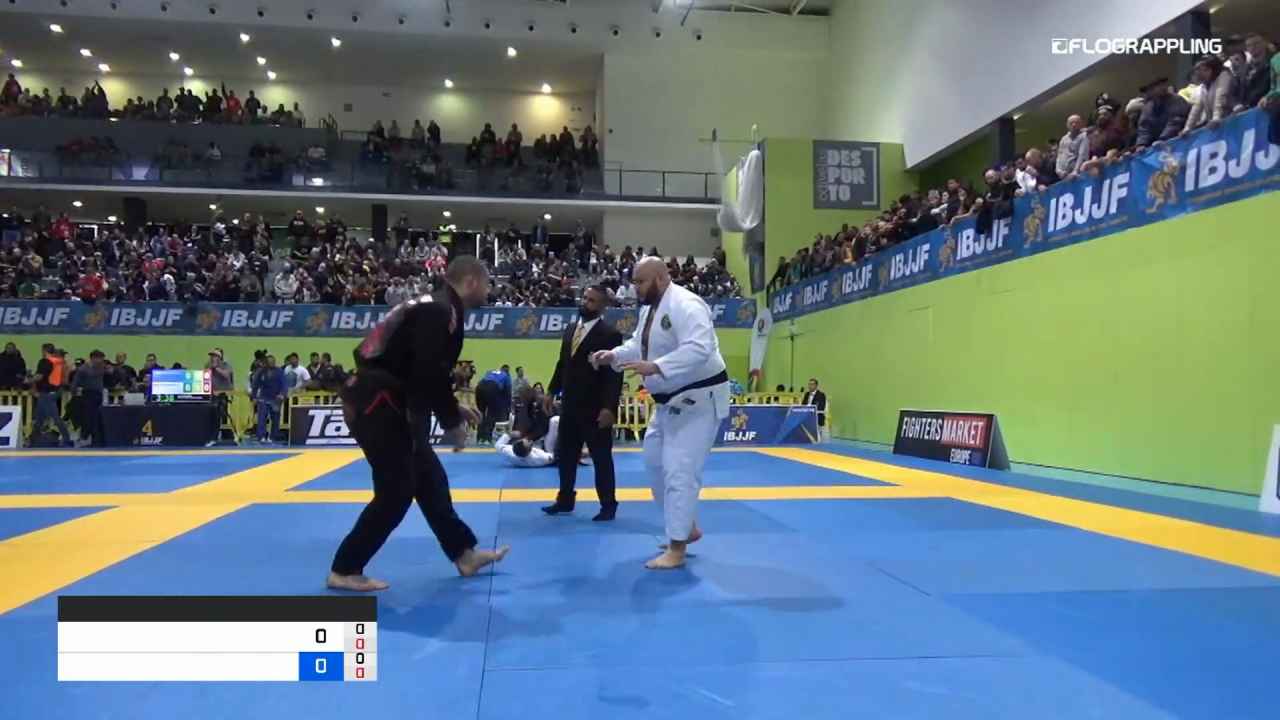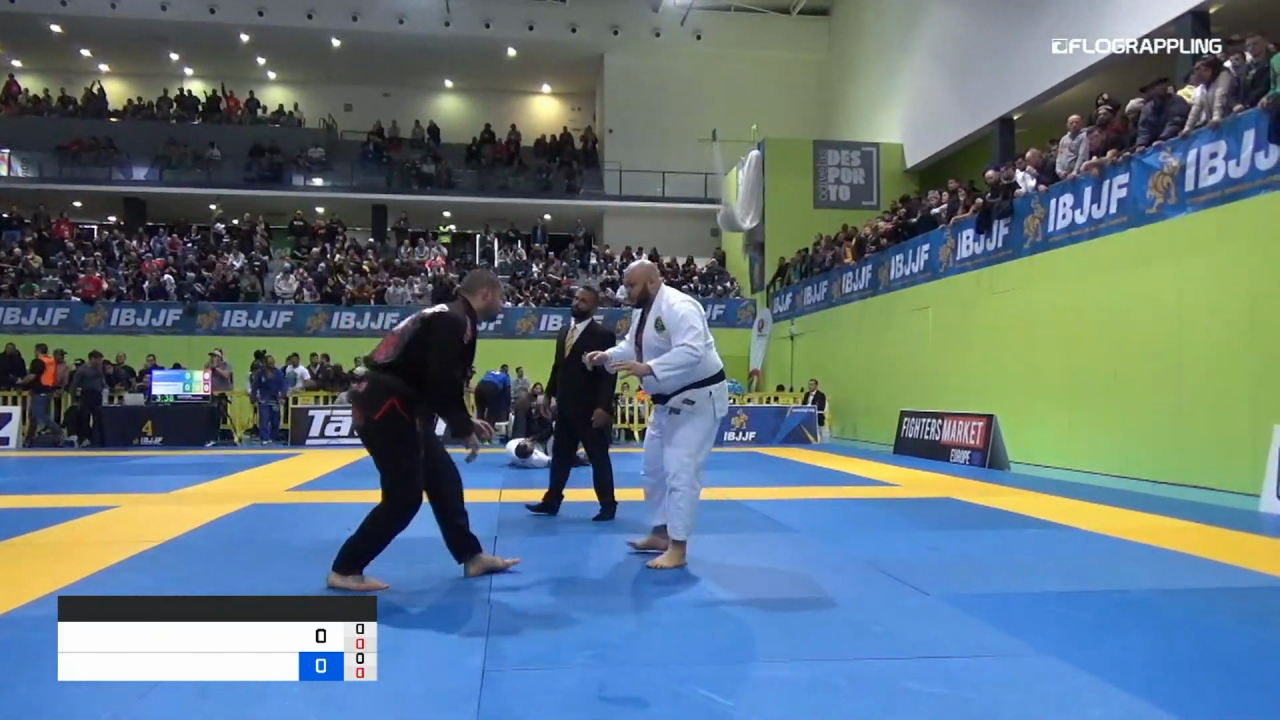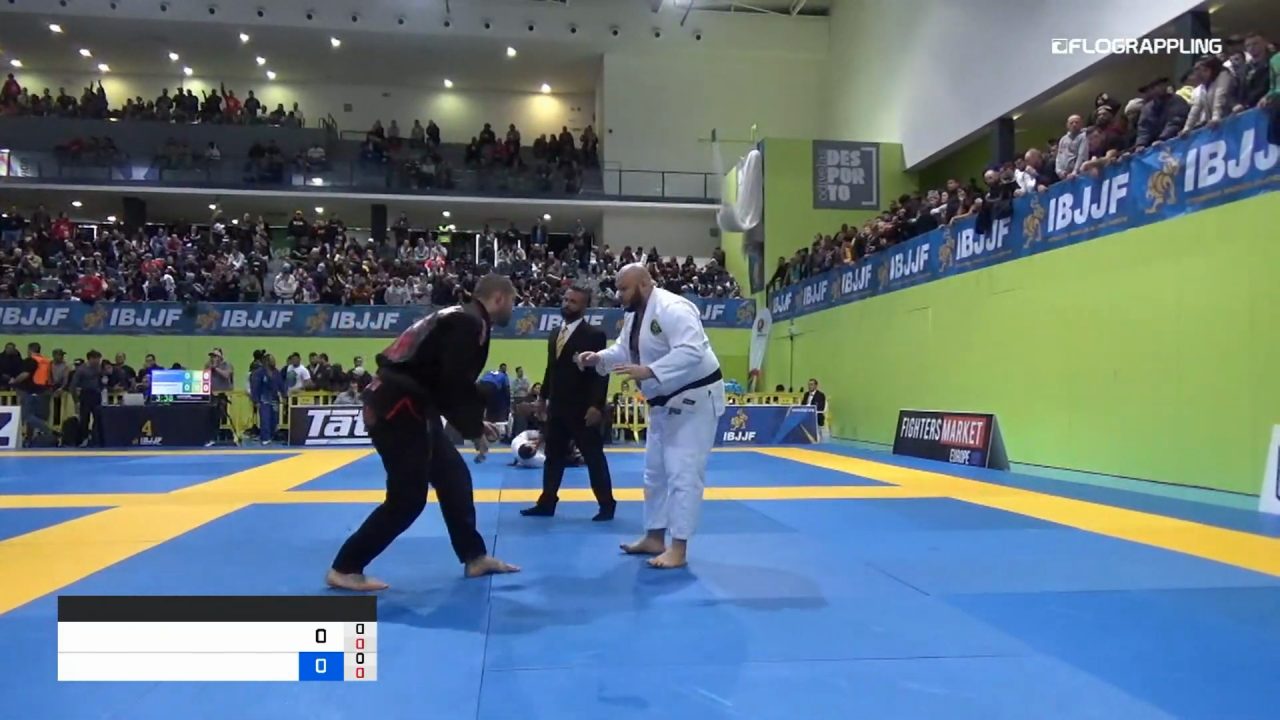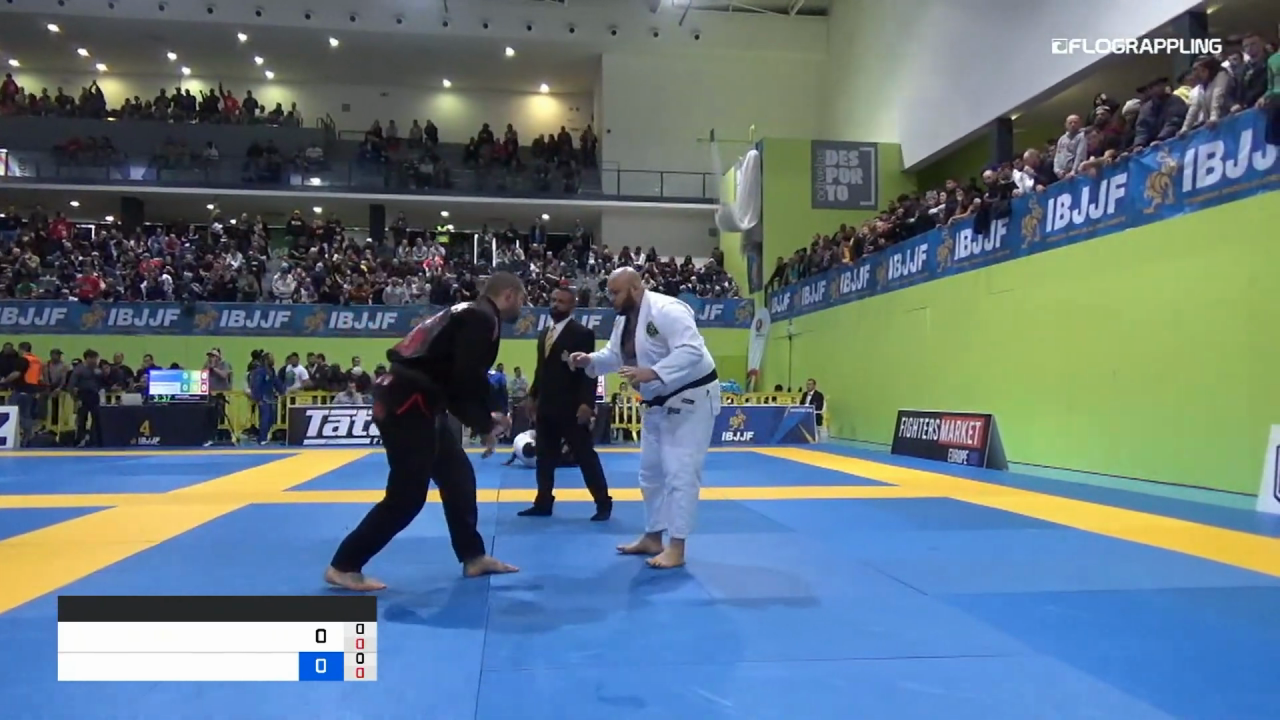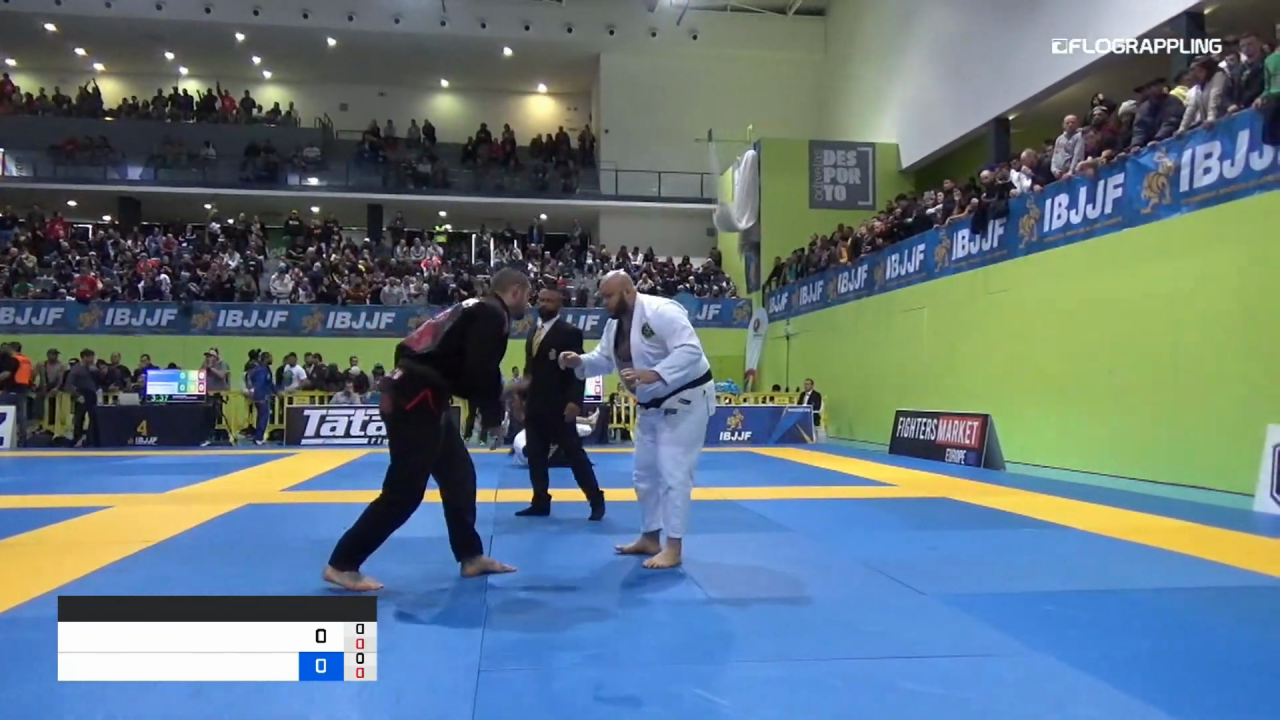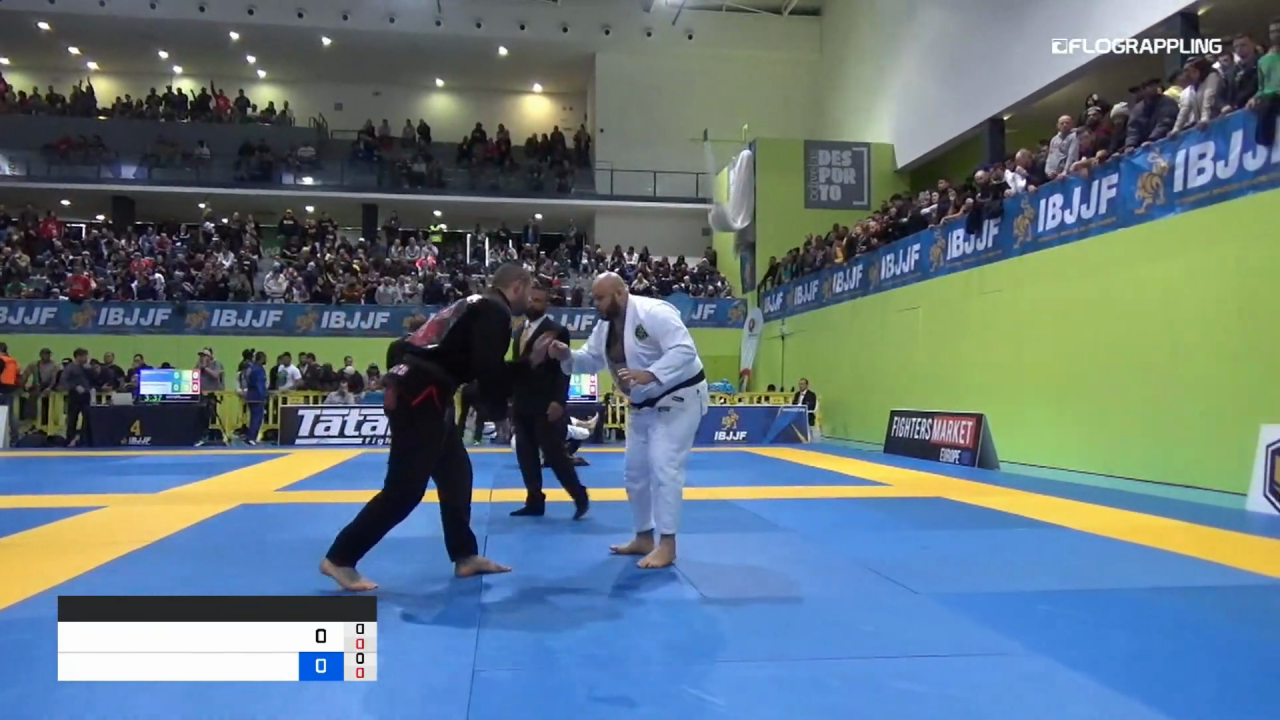
dt=0.1s
person 1, frame 1
left shoulder: (434, 308)
right shoulder: (440, 312)
right elbow: (430, 373)
left wrist: (452, 408)
right wrist: (453, 421)
left hip: (385, 402)
right hip: (378, 405)
left knee: (430, 479)
right knee: (395, 491)
left ankle: (465, 554)
right ankle: (345, 570)
person 1, frame 2
left shoulder: (446, 318)
right shoulder: (454, 323)
right elbow: (443, 384)
left wrist: (466, 422)
right wrist: (464, 429)
left hip: (396, 406)
right hip: (386, 408)
left knee: (444, 480)
right knee: (403, 495)
left ankle: (472, 556)
right ankle: (346, 570)
person 1, frame 3
left shoulder: (457, 319)
right shoulder: (470, 324)
right elbow: (457, 384)
left wrist: (474, 423)
right wrist: (473, 430)
left hip: (406, 406)
right hip: (398, 407)
left knee: (454, 478)
right knee: (408, 496)
left ankle: (475, 556)
right ankle: (346, 568)
person 1, frame 4
left shoulder: (469, 315)
right shoulder: (483, 320)
right elbow: (470, 378)
left wrist: (485, 415)
right wrist: (486, 425)
left hip: (414, 401)
right hip: (408, 403)
left knee: (459, 478)
right knee: (406, 495)
left ankle: (474, 557)
right ankle: (344, 566)
person 1, frame 5
left shoulder: (476, 311)
right shoulder: (493, 315)
right elbow: (480, 372)
left wrist: (492, 404)
right wrist: (494, 415)
left hip: (419, 396)
right hip: (415, 399)
left knee: (459, 476)
right knee: (404, 491)
left ankle: (472, 557)
right ankle: (343, 564)
person 1, frame 6
left shoulder: (478, 307)
right shoulder: (497, 311)
left elbow: (480, 364)
right elbow: (488, 366)
right wrist: (502, 410)
left hip: (421, 393)
right hip: (420, 394)
left knee: (456, 473)
right knee: (406, 487)
left ankle: (466, 556)
right ankle: (339, 561)
person 2, frame 1
left shoulder: (686, 306)
right shoulder: (650, 309)
left elbow: (697, 350)
right elbow: (639, 344)
left wrist: (654, 367)
right wrist: (613, 355)
left hip: (698, 398)
right hip: (673, 399)
left knee: (680, 471)
right knee: (655, 461)
left ankle: (676, 548)
right ankle: (685, 527)
person 2, frame 2
left shoulder: (678, 307)
right shoulder: (643, 311)
left elbow: (690, 352)
right elbow: (632, 347)
left wrist: (647, 369)
right wrist: (606, 357)
left hip: (696, 398)
right hip: (669, 400)
left knee: (681, 471)
right knee: (654, 467)
left ankle: (678, 548)
right ankle: (660, 534)
person 2, frame 3
left shoulder: (673, 309)
right shoulder: (635, 315)
left elbow: (690, 353)
right elbow: (624, 349)
left wrist: (648, 371)
right wrist: (598, 358)
left hip: (695, 398)
right hip: (666, 402)
left knee: (683, 471)
right knee: (656, 470)
left ankle: (678, 547)
right ankle: (655, 537)
person 2, frame 4
left shoulder: (666, 310)
right shoulder: (624, 320)
left elbow: (692, 351)
right elbow: (613, 356)
left wrist: (654, 372)
right wrist: (589, 361)
left hip: (690, 397)
right hip: (658, 404)
left knee: (680, 472)
right knee: (651, 471)
left ankle: (676, 547)
right ankle: (653, 537)
person 2, frame 5
left shoulder: (661, 312)
right shoulder: (616, 324)
left elbow: (690, 350)
right elbow: (604, 359)
left wrist: (655, 374)
right wrist: (579, 361)
left hip: (685, 398)
right hip: (653, 405)
left knee: (674, 471)
right knee: (645, 471)
left ankle: (673, 547)
right ankle: (650, 537)
person 2, frame 6
left shoulder: (654, 313)
right shoulder: (605, 325)
left elbow: (684, 350)
right elbow: (590, 361)
left wrist: (650, 374)
right wrist: (565, 355)
left hip: (678, 397)
right hip: (645, 405)
left knee: (664, 467)
right knee: (635, 470)
left ankle: (666, 546)
right ankle: (643, 536)
person 3, frame 1
left shoulder: (609, 335)
right shoulder: (571, 330)
left elbow: (614, 374)
left wrist: (609, 407)
right wrist: (552, 391)
left hip: (594, 408)
right hip: (570, 405)
left knee: (601, 456)
right knee: (564, 453)
left ankle: (608, 504)
right ankle: (565, 500)
person 3, frame 2
left shoulder: (602, 335)
right shoulder: (565, 332)
left elbow: (608, 374)
left wrist: (603, 407)
right wrist: (548, 395)
left hip: (590, 409)
right hip: (566, 407)
left knee: (598, 457)
right knee: (560, 455)
left ankle: (608, 505)
right ankle: (552, 501)
person 3, frame 3
left shoulder: (593, 335)
right shoulder: (556, 333)
left elbow: (600, 373)
left wrist: (596, 406)
right wrist: (544, 397)
left hip: (582, 409)
right hip: (558, 407)
left knee: (593, 456)
right knee: (553, 455)
left ankle: (607, 504)
right ankle: (547, 503)
person 3, frame 4
left shoulder: (582, 334)
right shoulder: (545, 333)
left wrist: (587, 404)
right wrist: (533, 397)
left hip: (571, 408)
right hip: (547, 407)
left knee: (585, 455)
right knee: (544, 456)
left ankle: (603, 503)
right ankle: (543, 502)
person 3, frame 5
left shoulder: (570, 332)
right shoulder: (534, 332)
left wrist: (574, 401)
right wrist: (523, 397)
left hip: (558, 407)
right hip: (535, 406)
left knee: (573, 453)
right knee: (535, 455)
left ankle: (596, 499)
right ankle: (540, 502)
person 3, frame 6
left shoulder: (556, 331)
right shoulder: (521, 332)
left elbow: (563, 369)
left wrist: (559, 402)
right wrist: (510, 397)
left hip: (545, 405)
right hip: (521, 404)
left knee: (553, 452)
right knee: (525, 455)
left ankle: (579, 495)
right ankle: (534, 501)
